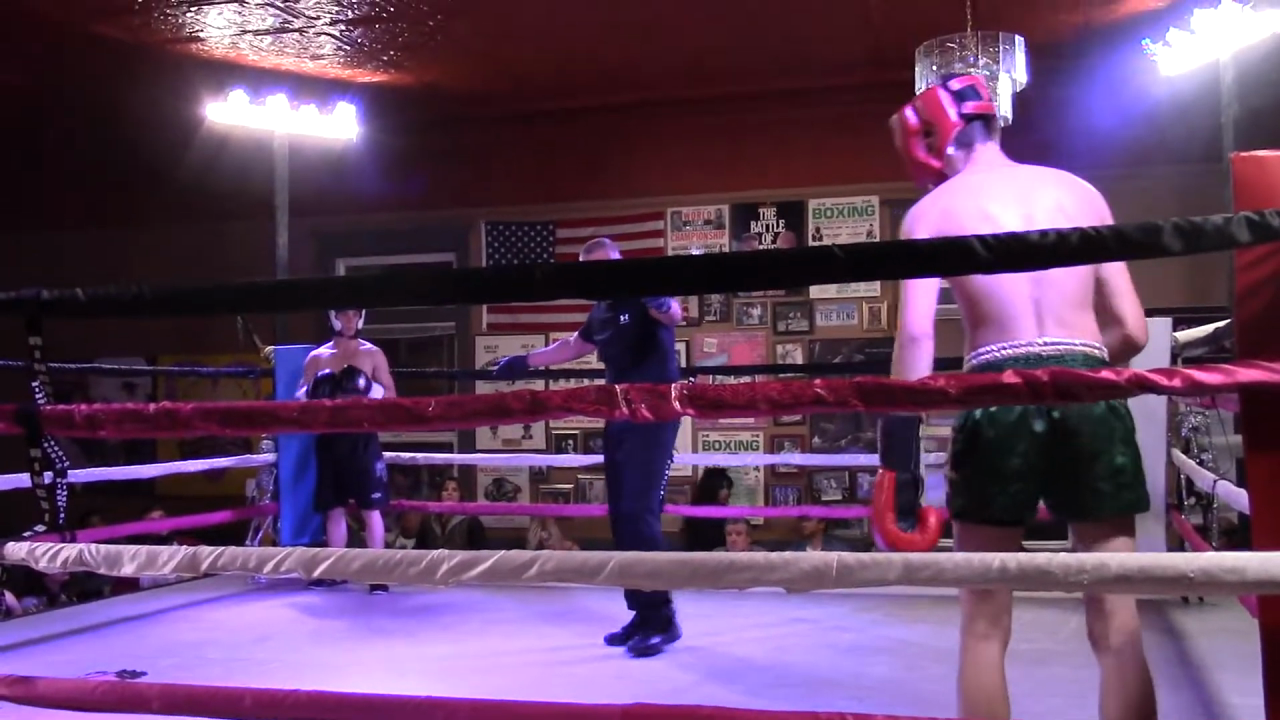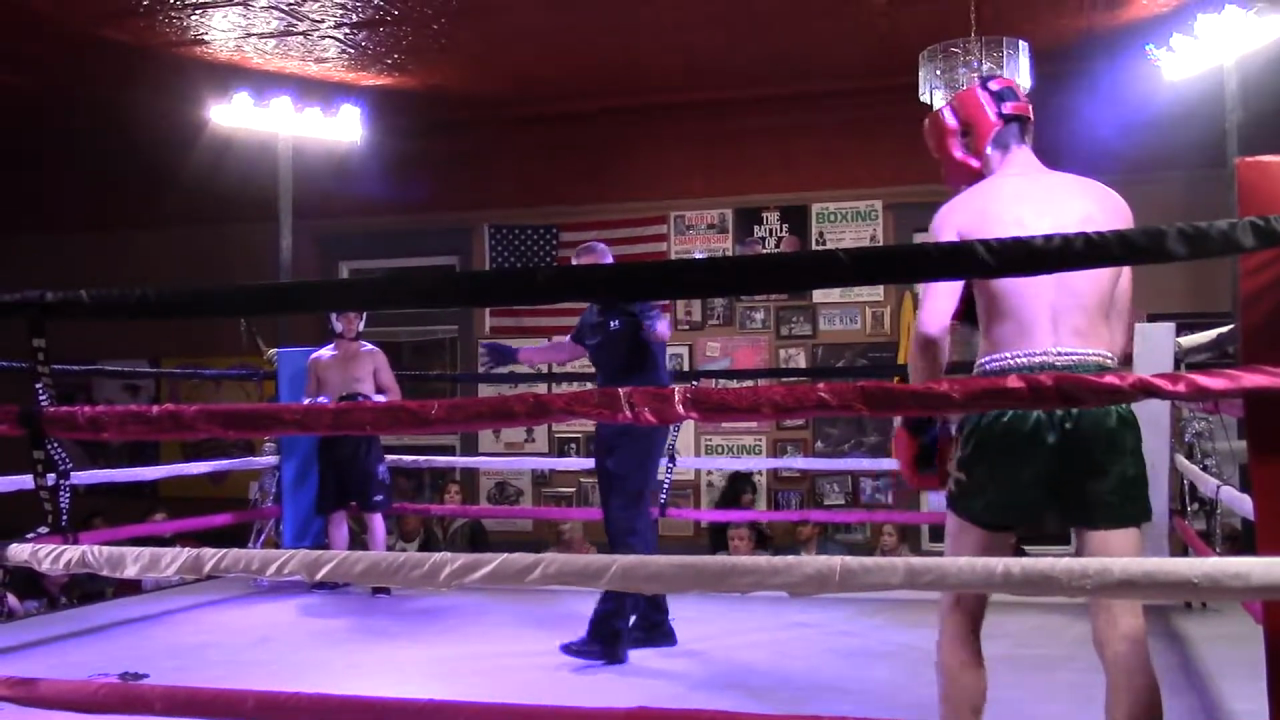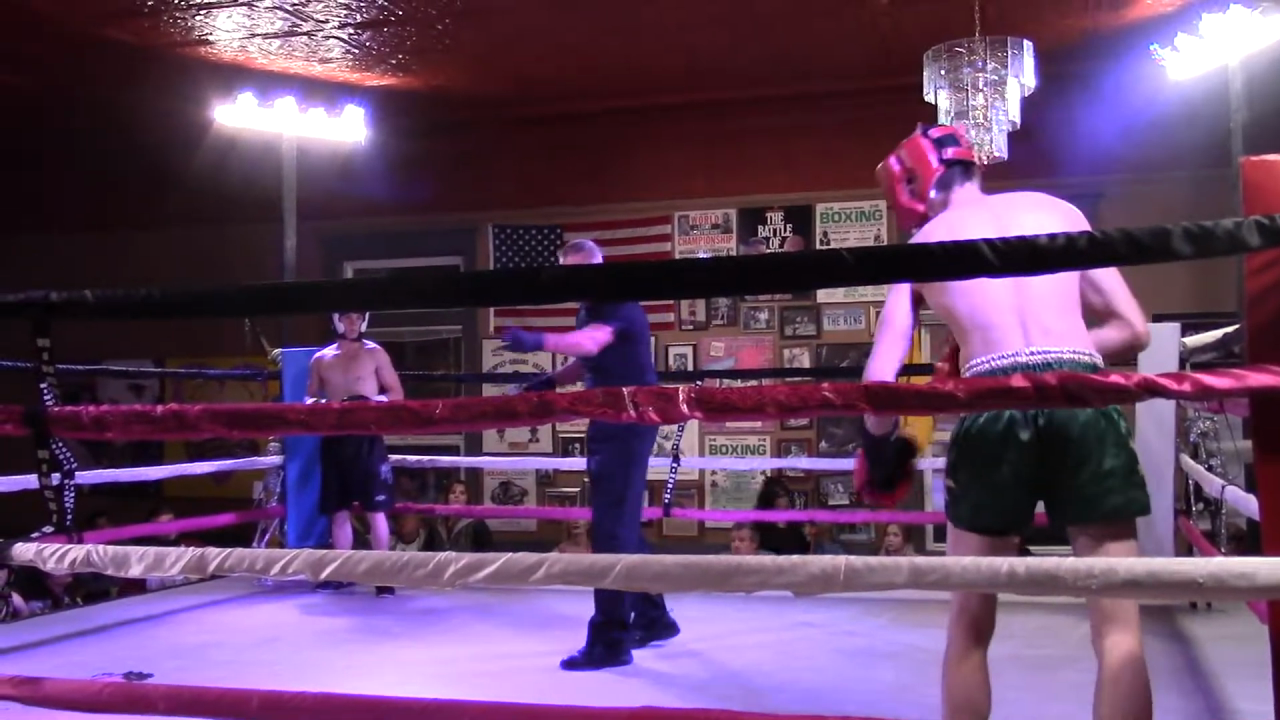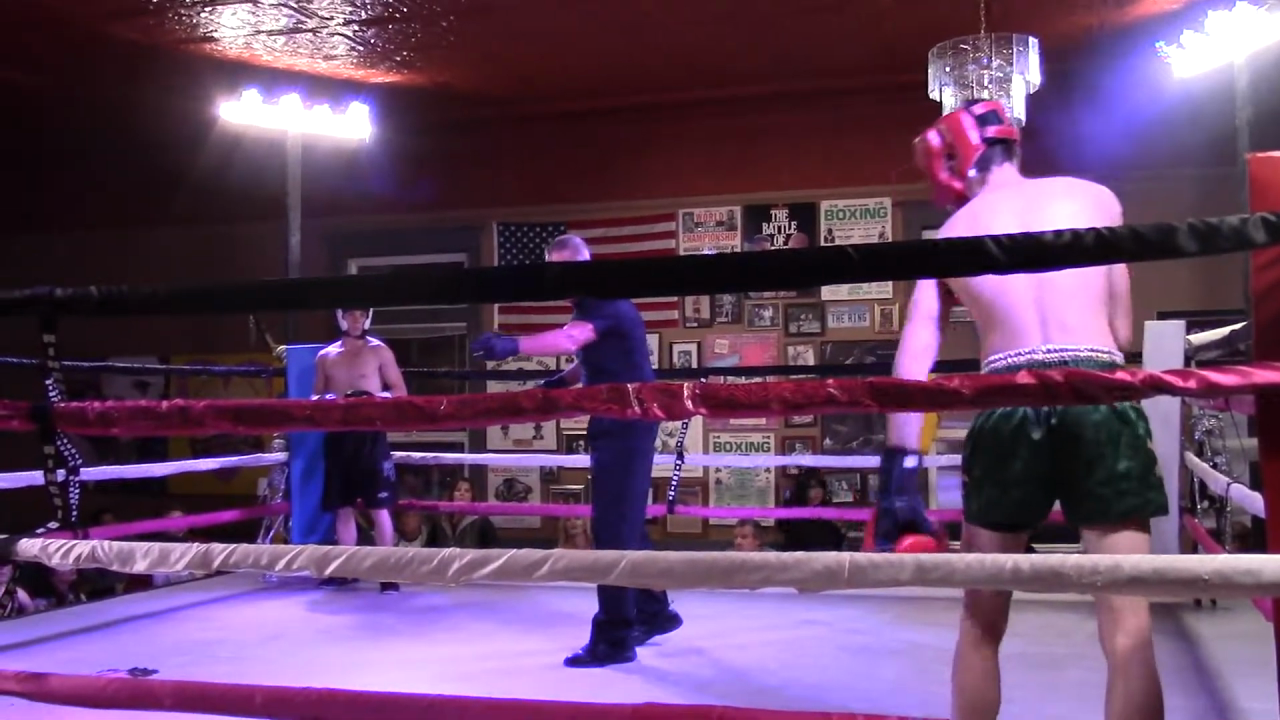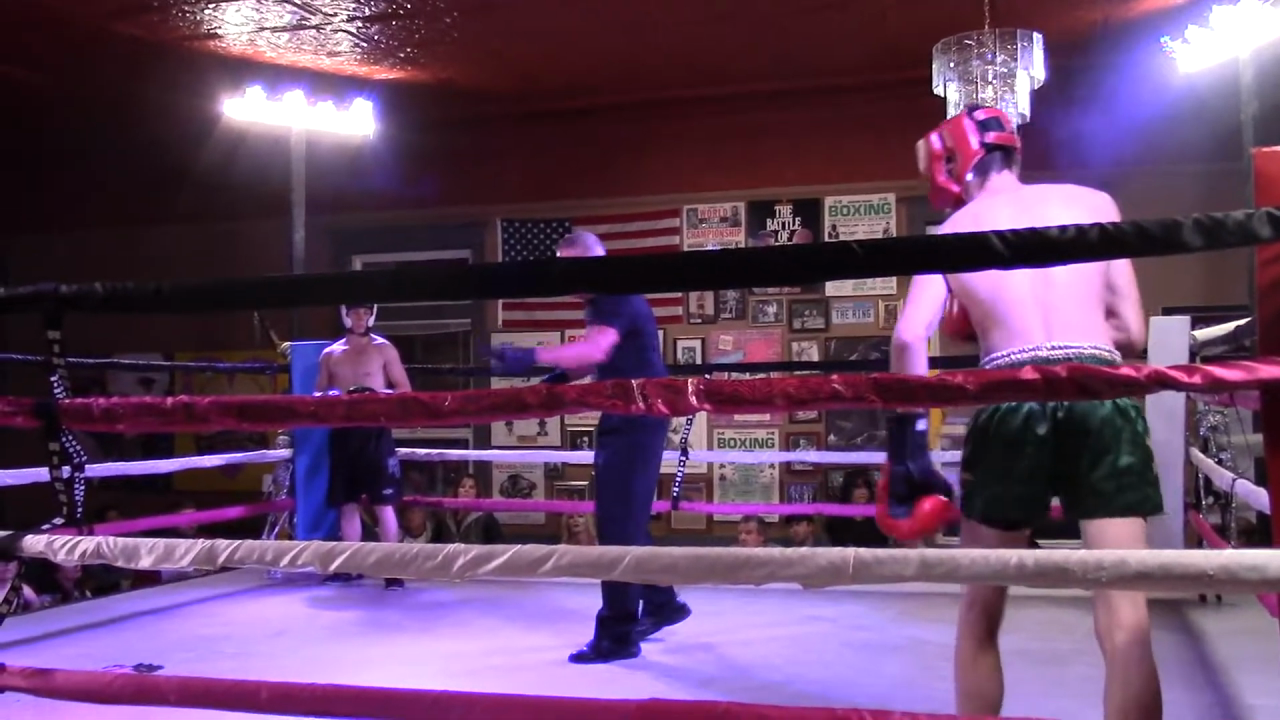
dt=0.3s
person 1, frame 1
left shoulder: (930, 212)
right shoulder: (1081, 193)
left elbow: (916, 333)
right elbow: (1130, 330)
left wrist: (898, 452)
left hip: (999, 407)
right hip: (1091, 401)
left knee: (987, 630)
right knee: (1118, 632)
person 1, frame 2
left shoulder: (960, 212)
right shoulder: (1108, 203)
left elbow: (931, 328)
right elbow: (1115, 344)
left wrist: (921, 413)
left hip: (1008, 411)
right hip: (1100, 409)
left knee: (961, 614)
right knee: (1124, 634)
person 1, frame 3
left shoulder: (920, 252)
right shoulder: (1058, 211)
left elbow: (880, 378)
right elbow: (1132, 328)
left wrist: (882, 446)
left hip: (992, 414)
right hip: (1082, 405)
left knee: (970, 628)
right knee: (1119, 632)
person 1, frame 4
left shoulder: (949, 237)
right shoulder: (1095, 199)
left elbow: (912, 370)
right elbow: (1120, 329)
left wrist: (898, 482)
left hip: (1010, 410)
right hip: (1099, 400)
left knee: (980, 623)
right knee: (1127, 630)
person 1, frame 5
left shoulder: (950, 233)
right shoulder: (1094, 205)
left elbow: (909, 338)
right elbow: (1131, 331)
left wrist: (906, 441)
left hip: (1009, 408)
right hip: (1100, 401)
left knee: (981, 613)
right knee: (1125, 626)
person 2, frame 1
left shoulder: (643, 299)
right shoulder: (600, 313)
left elbow: (673, 314)
right elbow: (571, 347)
left wrist: (663, 304)
right wrist: (525, 362)
left hip: (653, 418)
right hip: (619, 420)
left knee: (638, 514)
right knee: (624, 518)
left ankle: (658, 620)
right ankle: (649, 618)
person 2, frame 2
left shoulder: (636, 303)
right shoulder: (591, 317)
left elbow: (662, 329)
right elbow: (563, 350)
left wrist: (653, 323)
right wrist: (513, 354)
left hip: (643, 425)
right hip: (609, 426)
left knee: (627, 523)
right knee: (629, 524)
left ankle: (608, 635)
right ankle: (653, 622)
person 2, frame 3
left shoulder: (619, 306)
right shoulder: (590, 311)
left elbow: (589, 344)
left wrist: (537, 340)
right wrist: (550, 382)
left hip: (628, 425)
right hip: (607, 425)
left knee: (611, 529)
right knee: (624, 525)
left ankle: (611, 641)
right ankle: (652, 617)
person 2, frame 4
left shoulder: (606, 303)
right shoulder: (591, 305)
left elbow: (567, 340)
left wrist: (512, 345)
right wrist: (562, 381)
left hip: (628, 421)
right hip: (611, 421)
left knee: (613, 526)
right knee: (623, 521)
left ankle: (613, 638)
right ankle: (654, 611)
person 2, frame 5
left shoulder: (618, 300)
right shoulder: (600, 303)
left elbow: (593, 351)
left wrist: (531, 356)
right wrist: (562, 374)
left hip: (641, 420)
right hip: (620, 420)
left knee: (617, 522)
right knee: (624, 519)
left ankle: (617, 634)
right ankle: (661, 602)
person 3, frame 1
left shoulder: (372, 354)
right shoulder: (316, 357)
left elbow: (391, 397)
right elbow: (300, 399)
left wrist: (367, 386)
right wrist: (313, 390)
left hip: (362, 437)
right hip: (329, 438)
left knee: (371, 508)
right knee: (333, 508)
person 3, frame 2
left shoulder: (373, 355)
right shoulder: (318, 360)
left elbow: (395, 396)
right elbow: (307, 398)
left wrist: (370, 401)
right wrist: (314, 405)
left hip: (363, 439)
right hip: (331, 440)
left knee: (373, 510)
right knee: (335, 511)
person 3, frame 3
left shoulder: (375, 354)
right shoulder: (321, 359)
left elbow: (397, 394)
right elbow: (310, 397)
left wrist: (371, 402)
right wrist: (317, 406)
left hip: (366, 439)
right hip: (334, 440)
left knee: (376, 510)
right knee: (338, 511)
person 3, frame 4
left shoulder: (379, 351)
right shoulder: (325, 356)
left elbow: (400, 392)
right elbow: (316, 395)
left wrist: (373, 398)
right wrist: (322, 402)
left hip: (370, 435)
right hip: (337, 436)
left knee: (379, 507)
right knee: (342, 508)
person 3, frame 5
left shoulder: (384, 349)
right shoulder: (329, 355)
left elbow: (405, 390)
right elbow: (318, 394)
left wrist: (376, 396)
left hip: (374, 433)
right hip: (343, 434)
left knee: (383, 505)
right knee: (347, 505)
